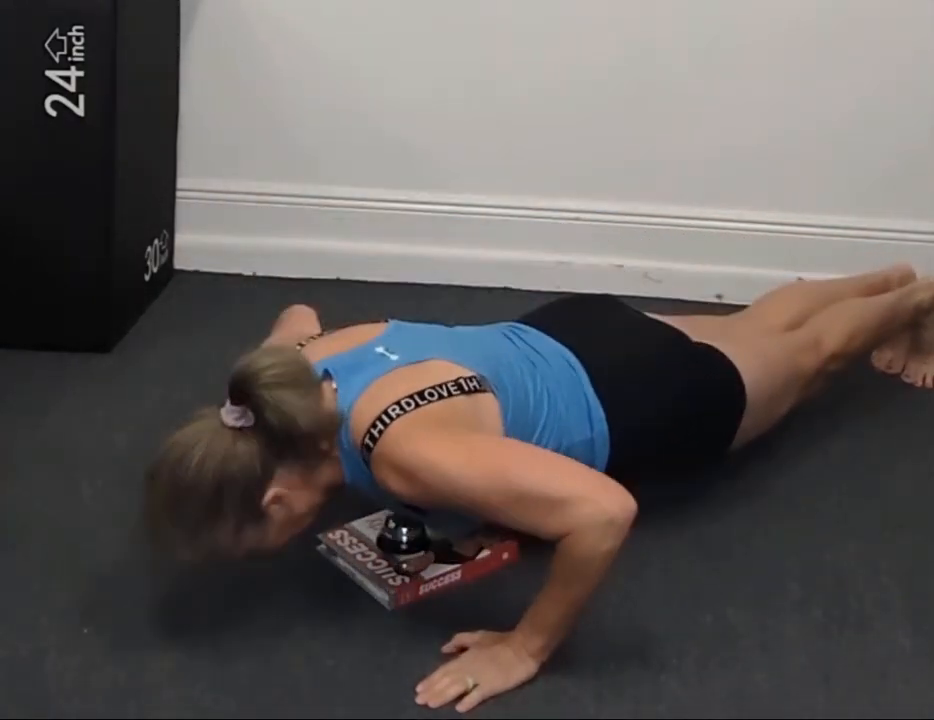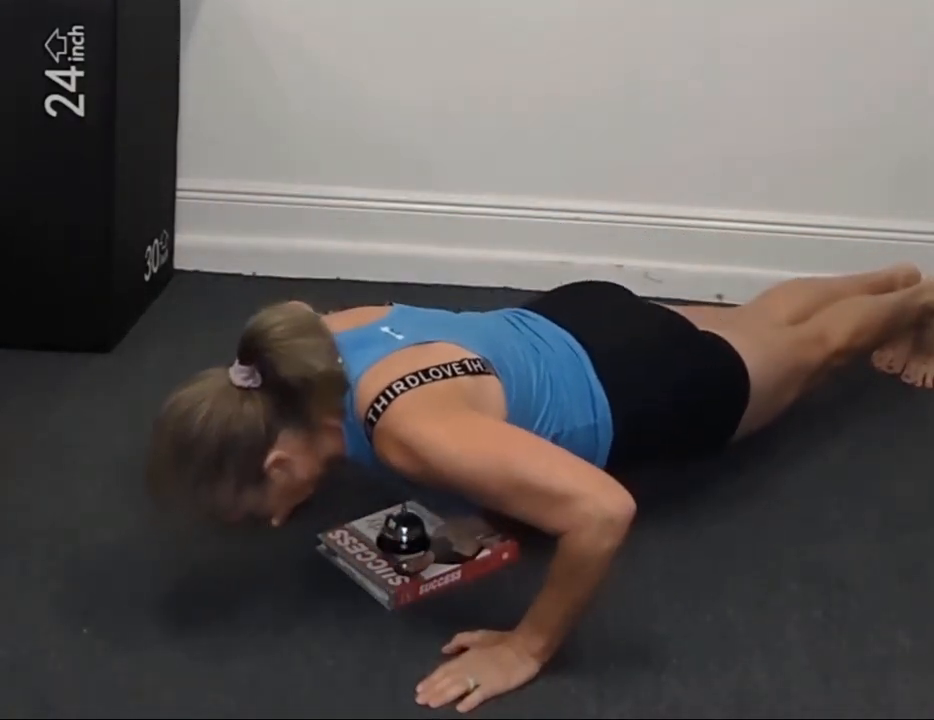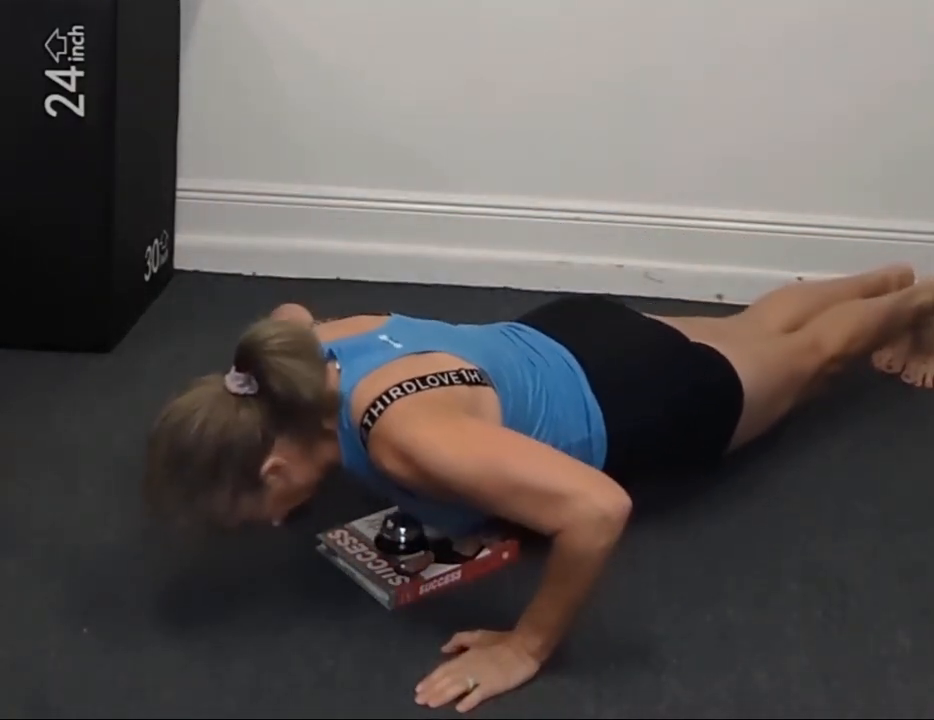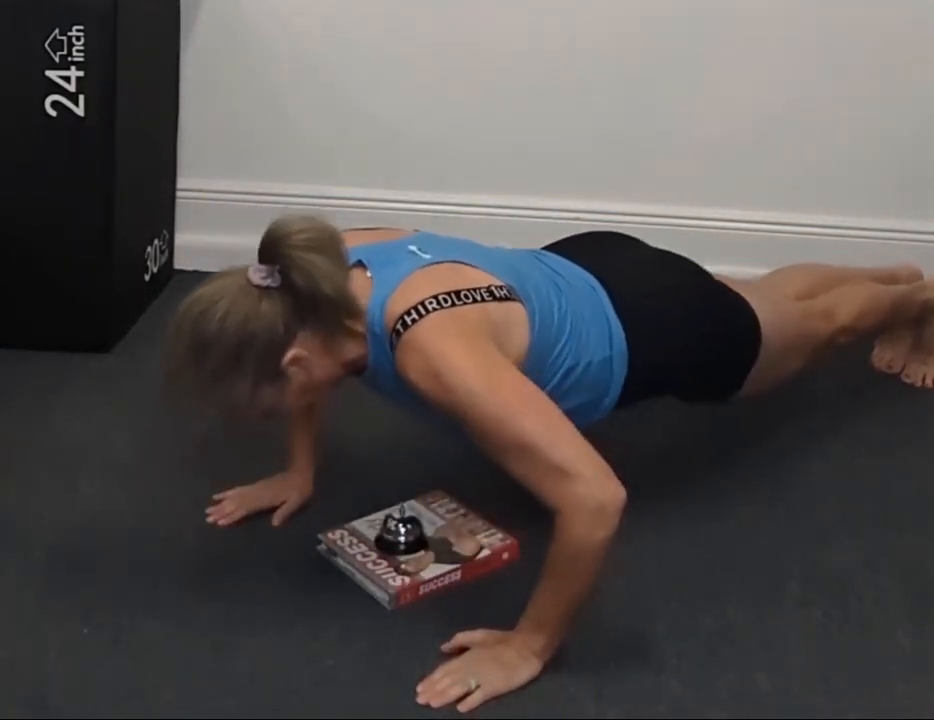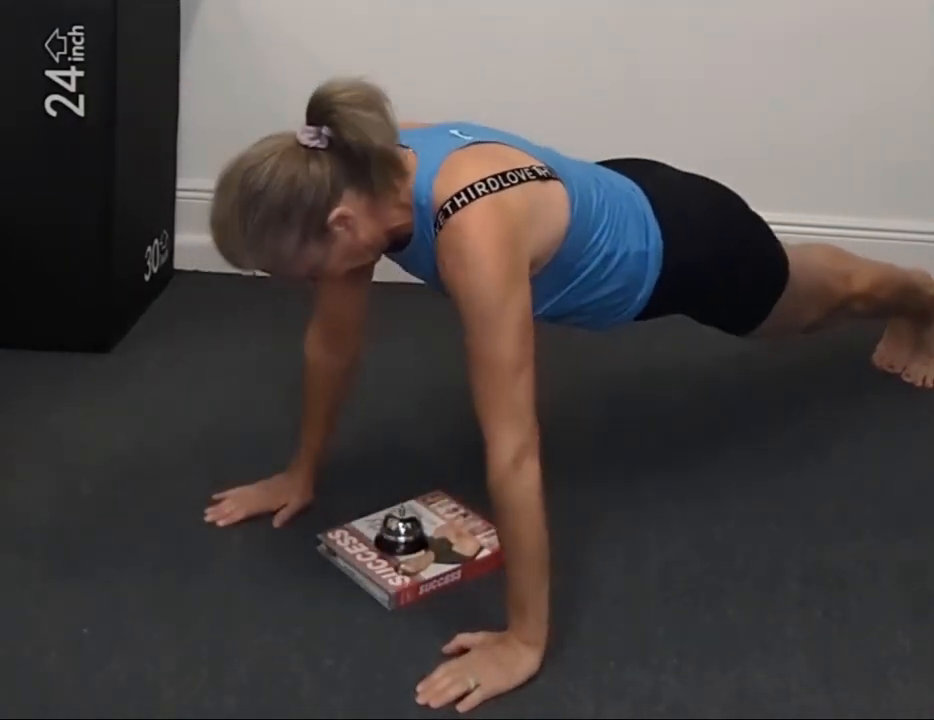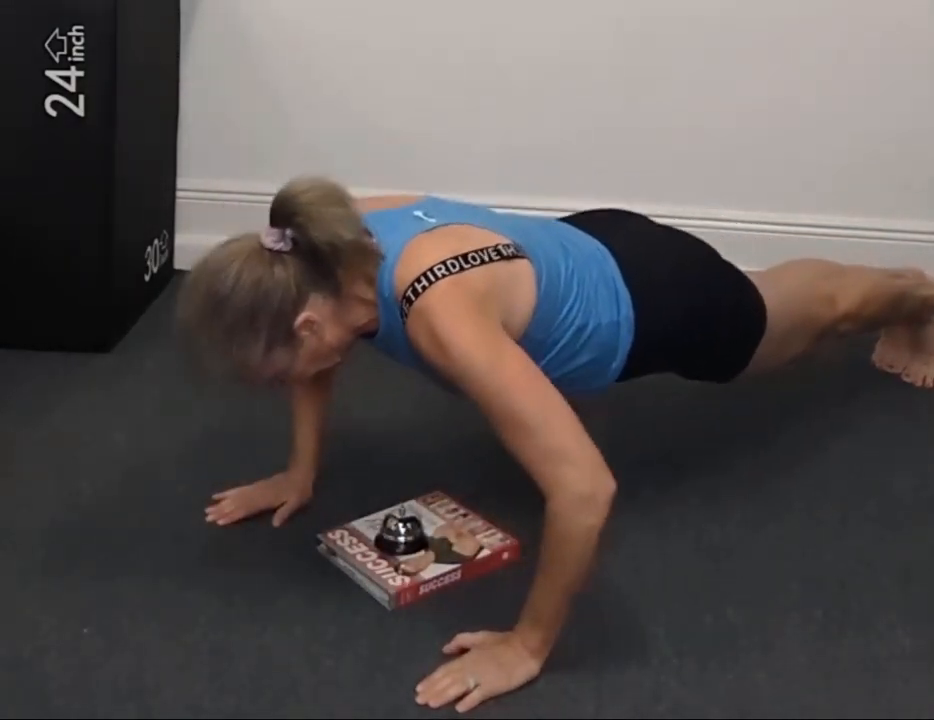
dt=0.4s
person 1, frame 1
left shoulder: (403, 451)
right shoulder: (298, 374)
left elbow: (606, 512)
right elbow: (296, 316)
left wrist: (525, 648)
right wrist: (294, 465)
left hip: (633, 402)
right hip: (563, 337)
left knee: (810, 350)
right knee: (753, 325)
person 1, frame 2
left shoulder: (409, 431)
right shoulder: (311, 353)
left elbow: (605, 509)
left wrist: (529, 646)
right wrist: (300, 483)
left hip: (641, 393)
right hip: (571, 327)
left knee: (812, 345)
right knee: (756, 317)
person 1, frame 3
left shoulder: (404, 436)
right shoulder: (300, 362)
left elbow: (601, 509)
left wrist: (525, 647)
right wrist: (301, 453)
left hip: (632, 405)
right hip: (563, 339)
left knee: (805, 352)
right knee: (749, 327)
person 1, frame 4
left shoulder: (433, 353)
right shoulder: (328, 270)
left elbow: (597, 498)
right elbow: (306, 338)
left wrist: (529, 646)
right wrist: (301, 471)
left hip: (651, 332)
right hip: (581, 276)
left knee: (819, 321)
right knee: (771, 294)
person 1, frame 5
left shoulder: (472, 232)
right shoulder: (363, 173)
left elbow: (514, 451)
right elbow: (331, 338)
left wrist: (524, 641)
right wrist: (301, 475)
left hip: (683, 243)
right hip: (620, 207)
left knee: (830, 293)
right knee: (814, 300)
person 1, frame 6
left shoulder: (441, 316)
right shoulder: (332, 248)
left elbow: (587, 489)
right elbow: (313, 358)
left wrist: (527, 646)
right wrist: (300, 472)
left hip: (658, 303)
right hip: (590, 256)
left knee: (821, 310)
right knee: (775, 288)
